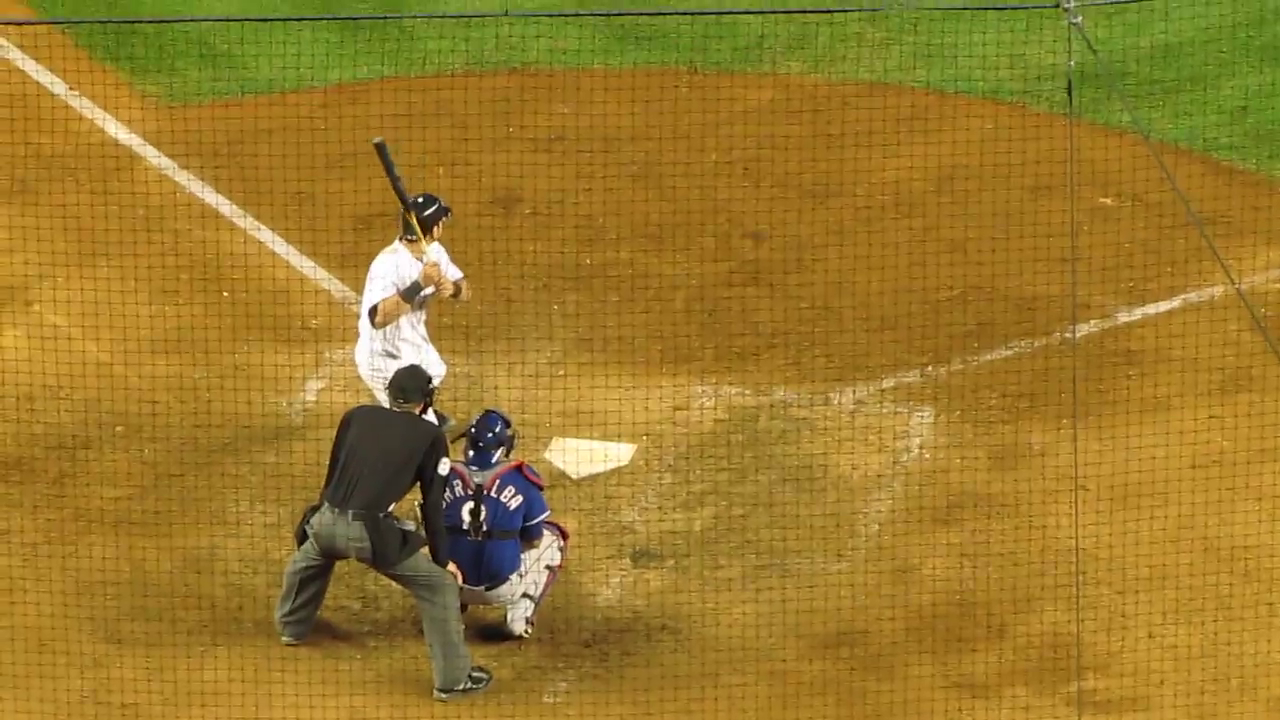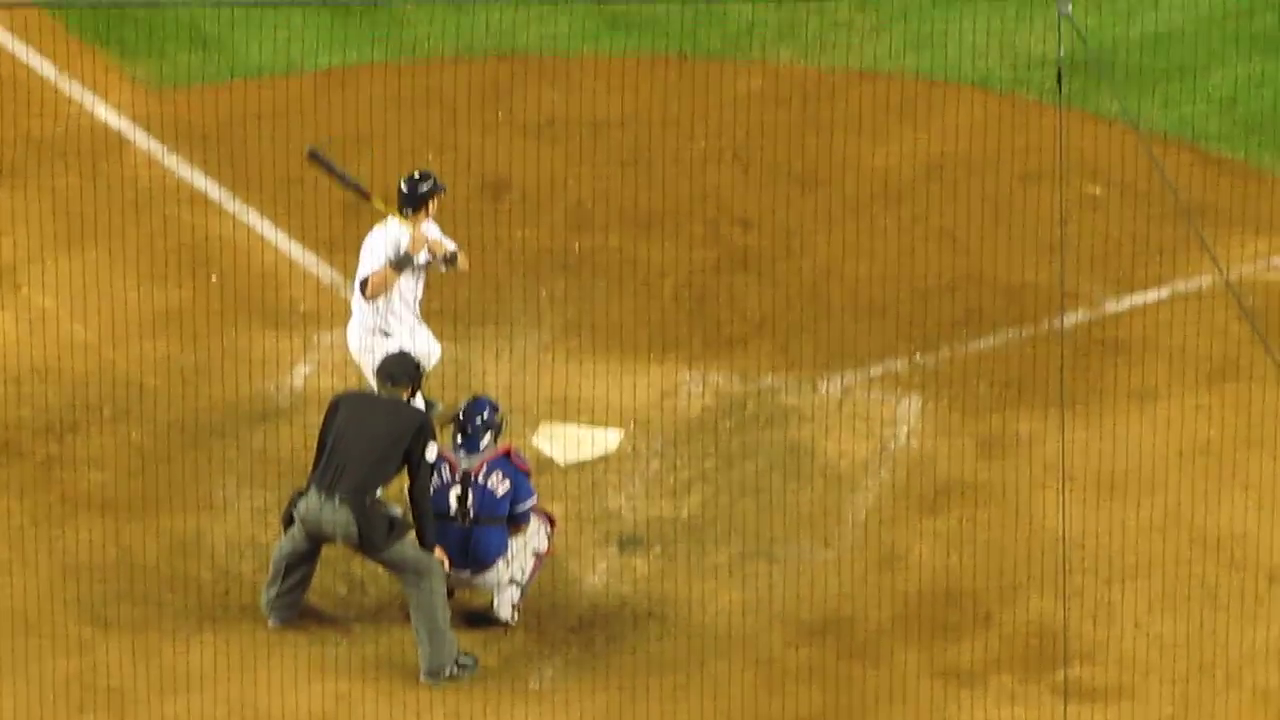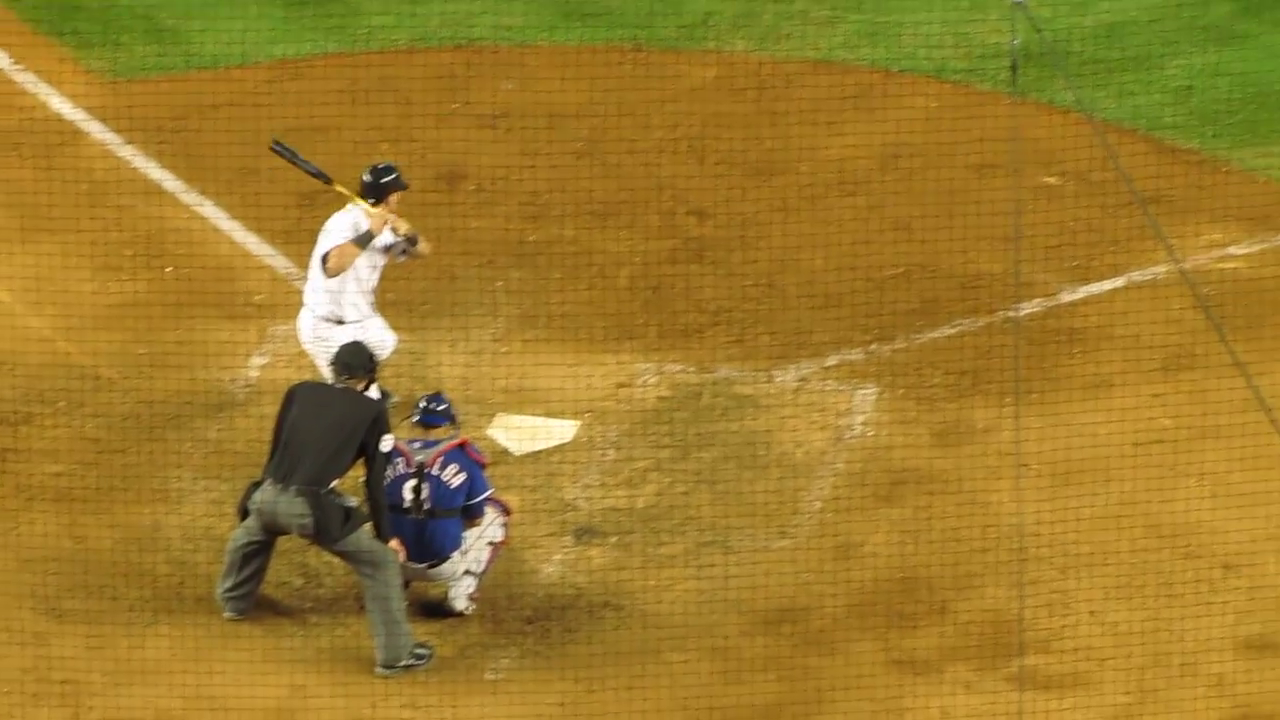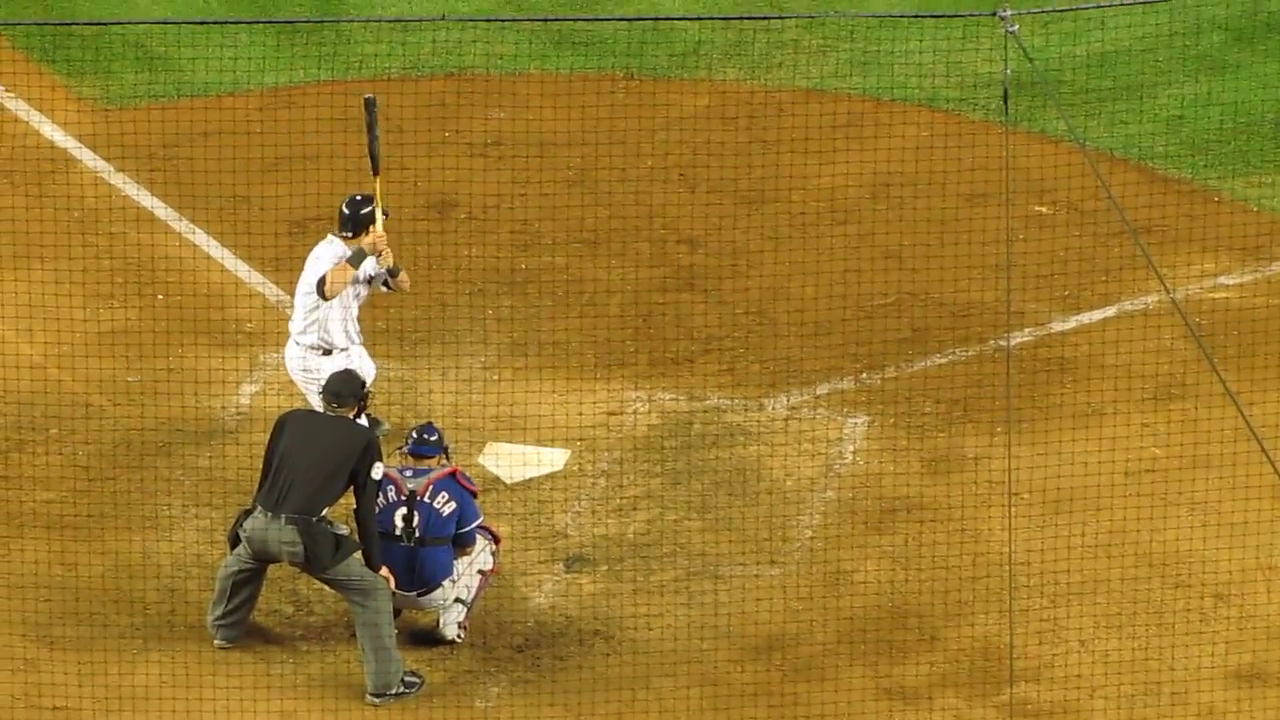
dt=0.5s
person 1, frame 1
left shoulder: (356, 415)
right shoulder: (430, 435)
right elbow: (433, 503)
right wrist: (442, 558)
left hip: (327, 522)
right hip: (370, 531)
left knee: (306, 560)
right knee: (440, 585)
left ankle: (292, 626)
right ankle: (453, 679)
person 1, frame 2
left shoulder: (344, 401)
right shoulder: (417, 420)
right elbow: (420, 488)
right wrist: (429, 543)
left hip: (314, 506)
right hip: (358, 516)
left knee: (293, 543)
right knee: (427, 570)
left ankle: (279, 609)
right ankle: (439, 663)
person 1, frame 3
left shoulder: (300, 391)
right shoulder: (372, 411)
right elbow: (375, 480)
right wrist: (384, 535)
left hip: (270, 497)
right hip: (313, 507)
left knee: (248, 534)
right knee: (382, 562)
left ankle: (234, 601)
right ankle: (395, 654)
person 1, frame 4
left shoulder: (290, 419)
right shoulder: (363, 438)
right elbow: (366, 508)
right wrist: (374, 564)
left hip: (260, 526)
right hip: (304, 535)
left knee: (238, 562)
right knee: (374, 590)
left ankle: (224, 629)
right ankle: (385, 683)
person 2, frame 1
left shoulder: (433, 251)
right shoulder: (389, 264)
left elbow: (465, 290)
right elbow: (378, 318)
left wrist: (452, 288)
right wrist: (419, 285)
left hip: (414, 344)
right hip: (383, 359)
left knee: (435, 373)
person 2, frame 2
left shoulder: (427, 229)
right shoulder: (384, 237)
left elbow: (463, 264)
right elbow: (369, 291)
left wrist: (445, 252)
right wrist: (408, 256)
left hip: (407, 327)
right hip: (375, 338)
left knee: (429, 354)
person 2, frame 3
left shoulder: (384, 222)
right shoulder: (344, 222)
left elbow: (422, 251)
right elbow: (330, 266)
left wrist: (408, 234)
right wrist: (370, 233)
left hip: (358, 316)
right hip: (327, 327)
left knee: (383, 343)
person 2, frame 4
left shoulder: (366, 251)
right shoulder: (328, 252)
left elbow: (402, 285)
right elbow: (327, 290)
left wrist: (390, 265)
right wrist: (363, 253)
left hip: (344, 345)
right hip: (313, 358)
left knee: (365, 374)
person 3, frame 1
left shoulder: (446, 475)
right shoulder: (521, 478)
right elbow: (533, 541)
right hip: (501, 586)
right knee: (551, 537)
right ankle: (519, 619)
person 3, frame 2
left shoulder: (435, 461)
right shoulder: (509, 465)
right elbow: (520, 526)
right hip: (489, 571)
right knee: (540, 523)
right ankle: (506, 606)
person 3, frame 3
left shoulder: (390, 453)
right shoulder: (464, 456)
right elbow: (475, 519)
right hip: (444, 563)
right knee: (494, 512)
right ankle: (461, 594)
person 3, frame 4
left shoulder: (380, 482)
right shoulder: (455, 484)
right elbow: (466, 548)
right hip: (435, 591)
right knee: (485, 541)
right ankle: (452, 623)
